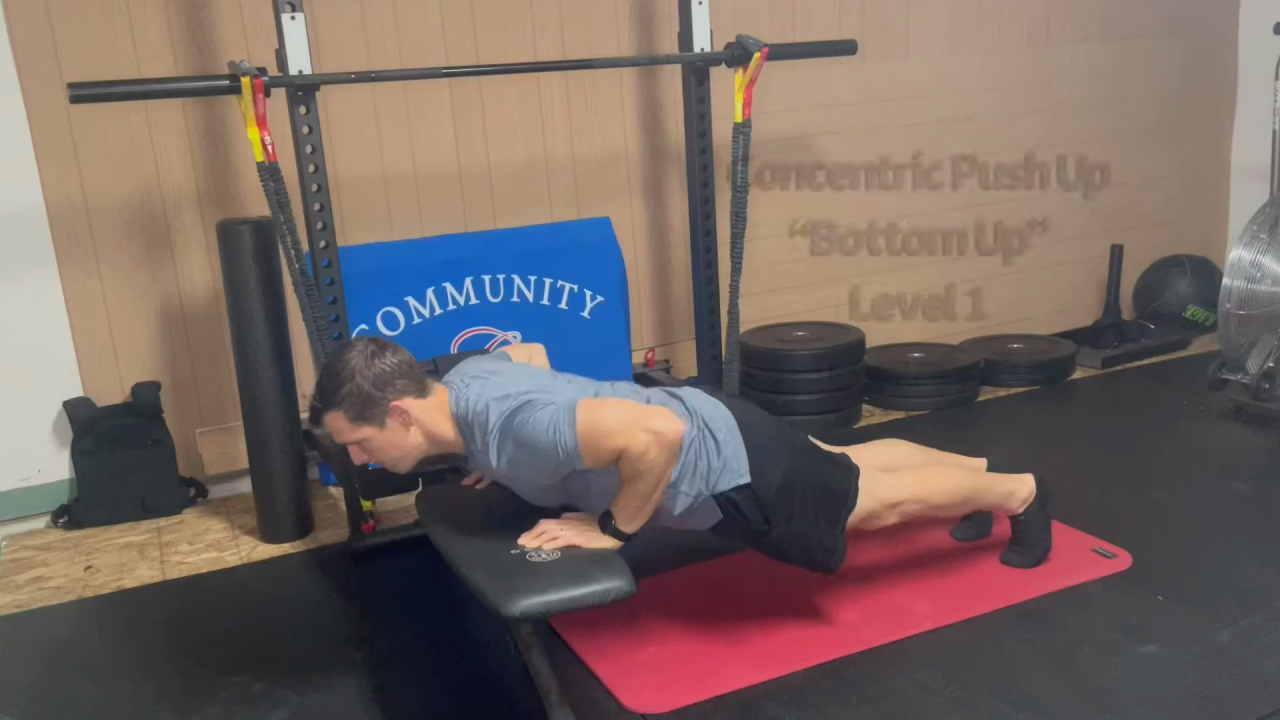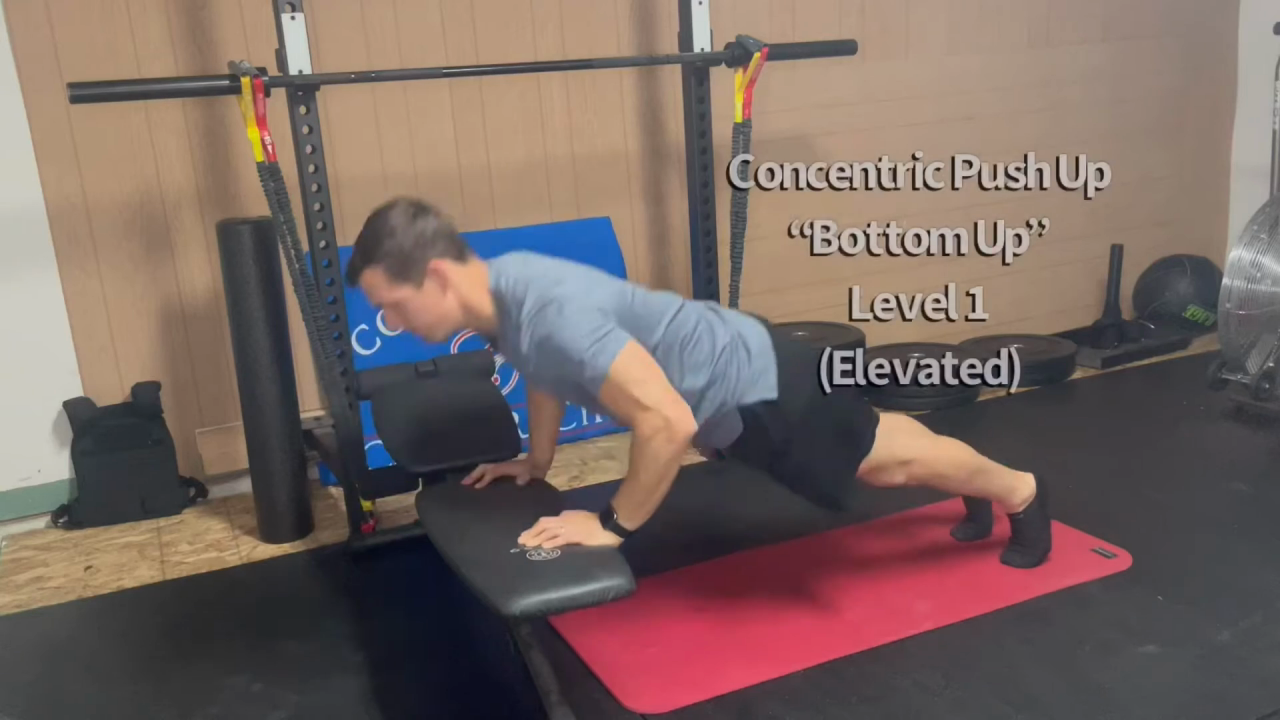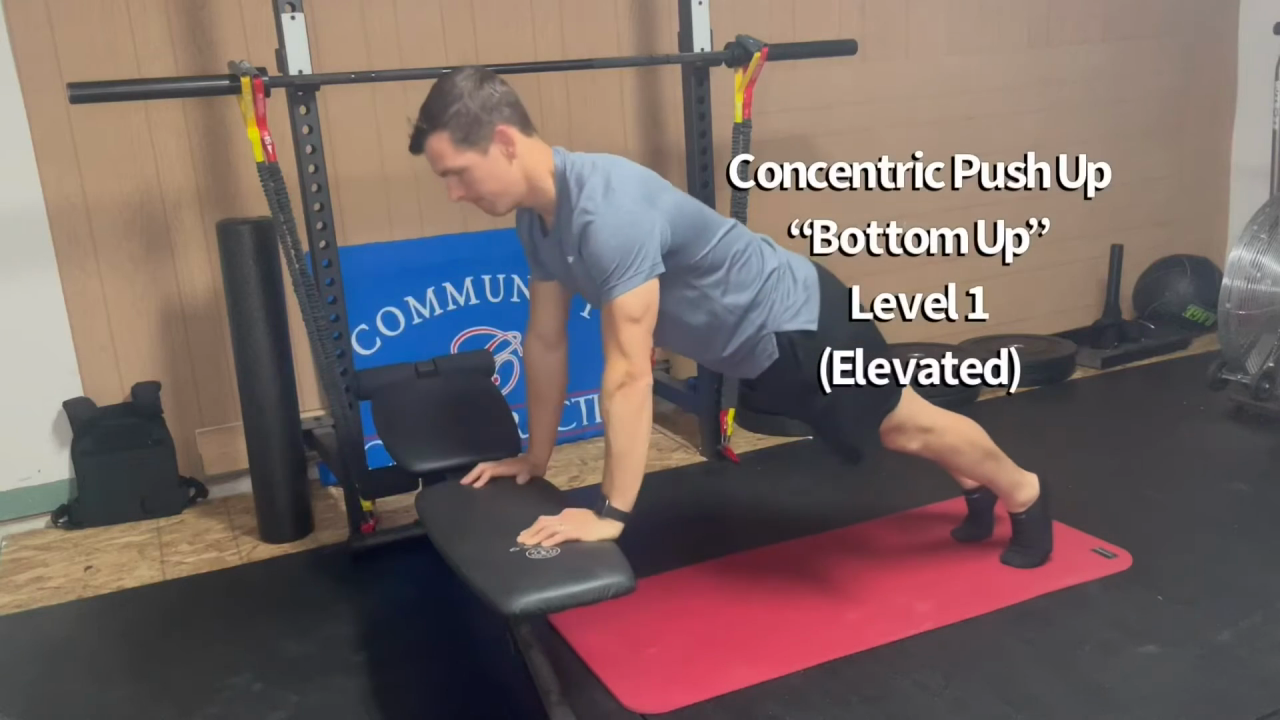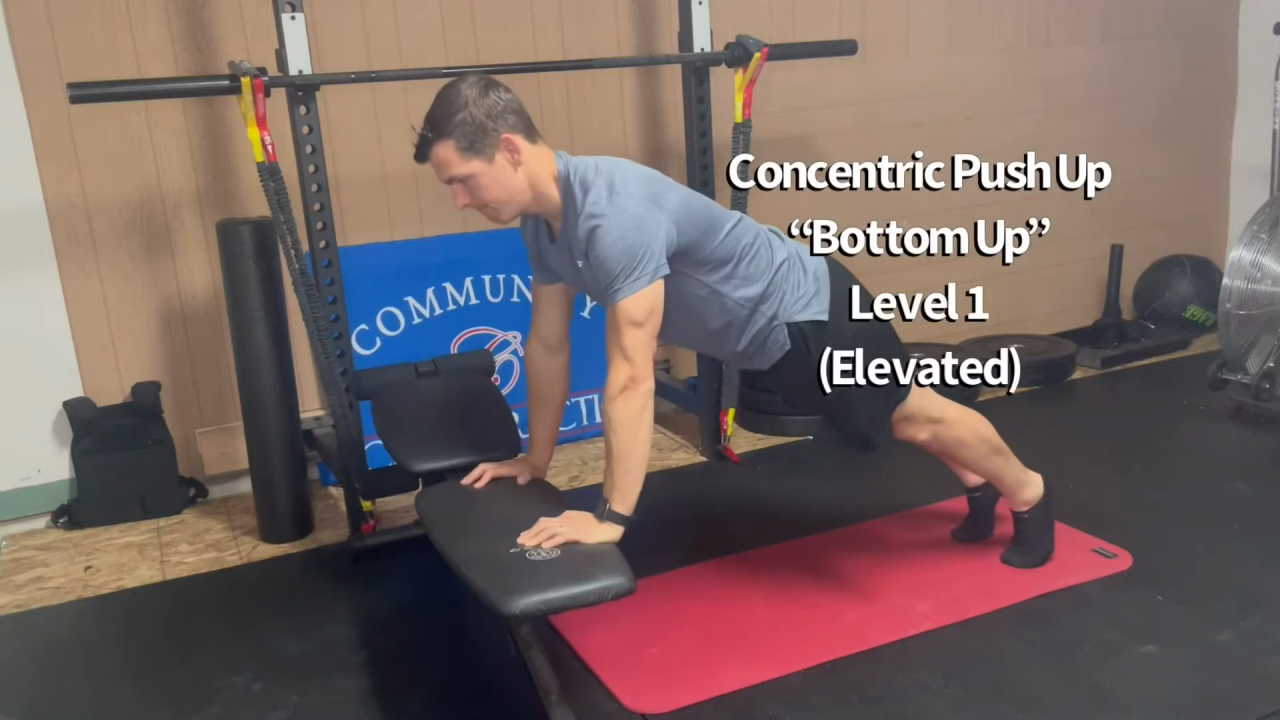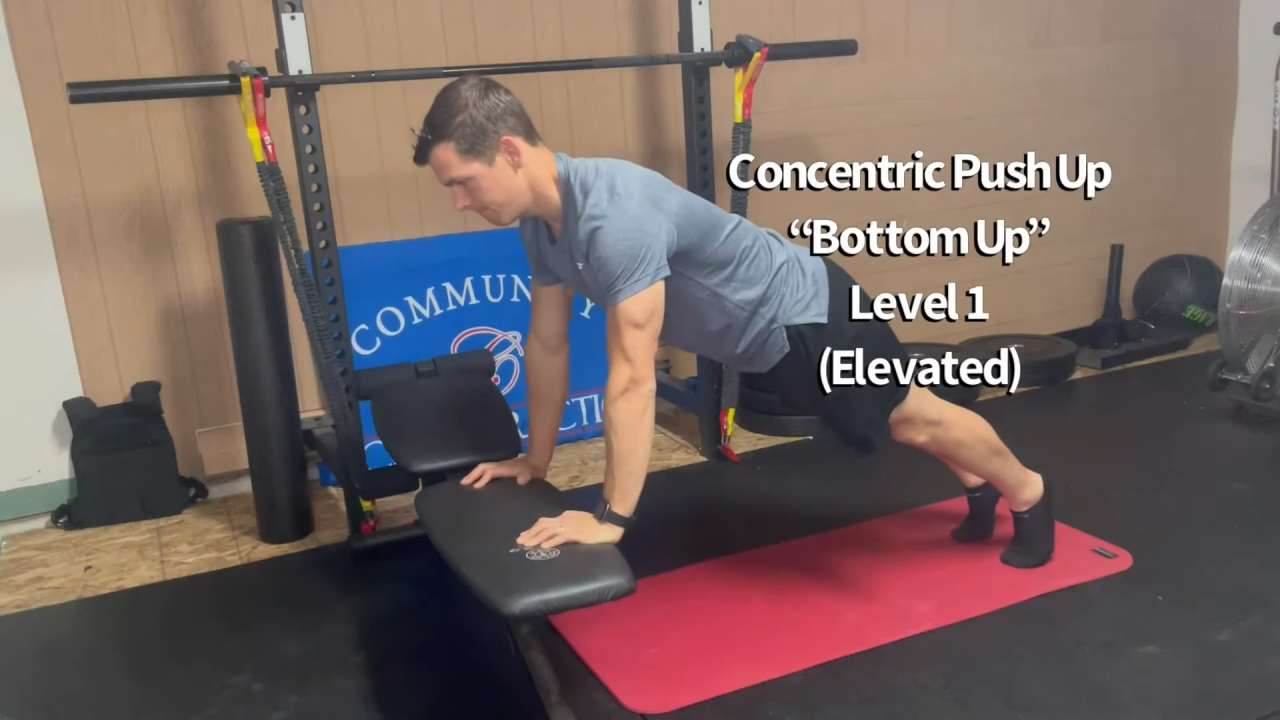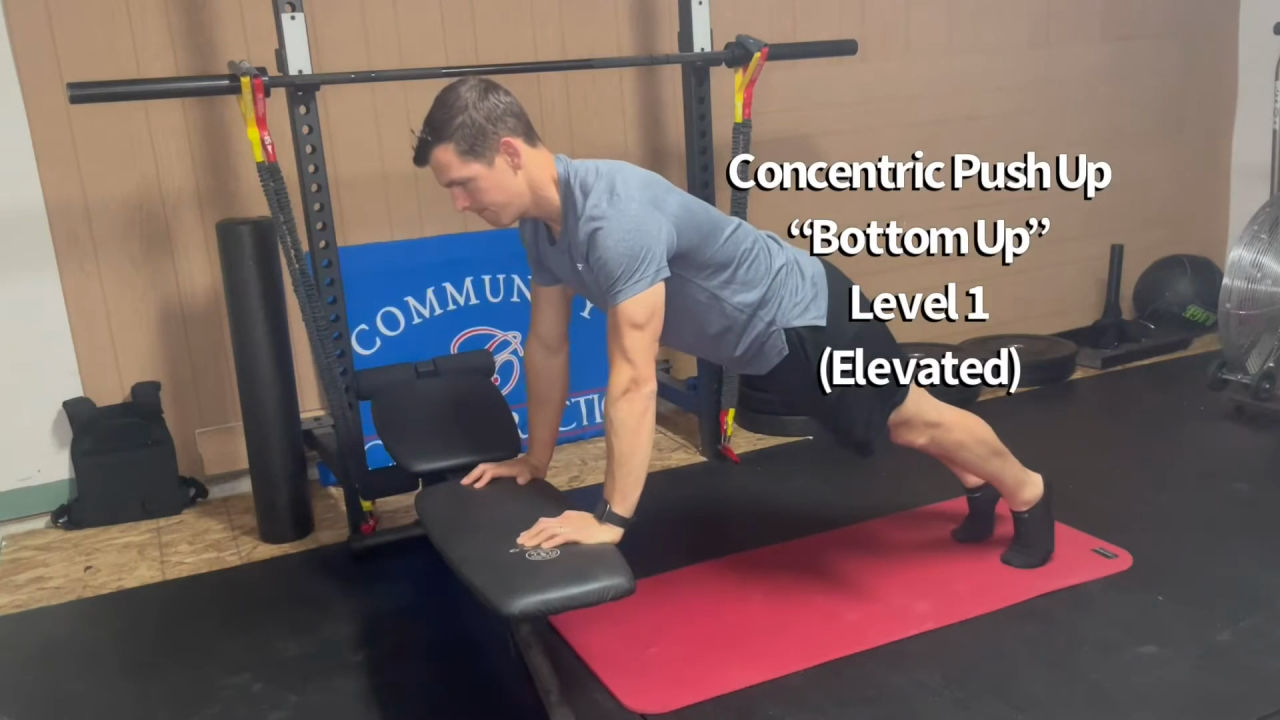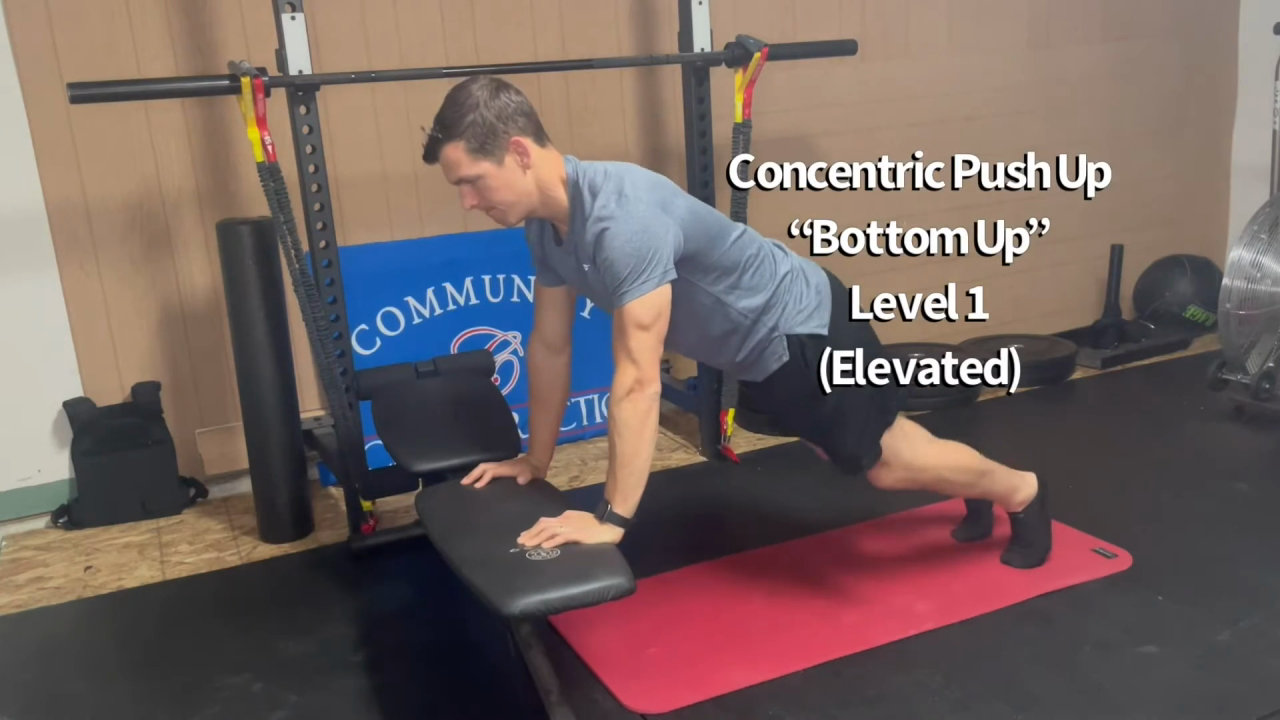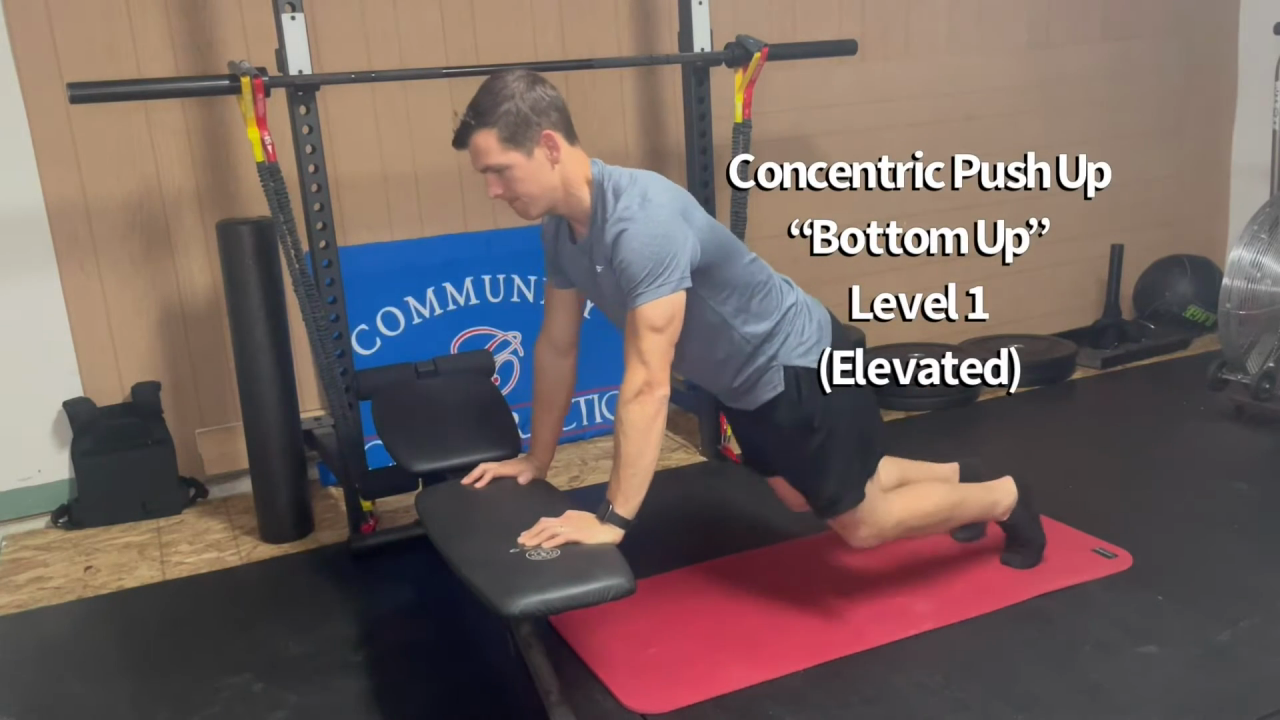
dt=0.3s
person 1, frame 1
left shoulder: (507, 430)
right shoulder: (464, 381)
left elbow: (657, 432)
right elbow: (531, 351)
left wrist: (609, 527)
left hip: (728, 469)
right hip: (707, 424)
left knee: (880, 502)
right knee: (851, 466)
left ankle: (1017, 491)
right ankle: (976, 468)
person 1, frame 2
left shoulder: (551, 317)
right shoulder: (498, 295)
left elbow: (672, 424)
left wrist: (612, 524)
right wrist: (533, 463)
left hip: (756, 386)
right hip: (730, 375)
left knee: (889, 460)
right knee: (874, 444)
left ankle: (1018, 493)
right ankle: (978, 491)
person 1, frame 3
left shoulder: (606, 213)
right shoulder: (541, 209)
left elbow: (629, 375)
right elbow: (546, 341)
left wrist: (611, 513)
right wrist: (534, 458)
left hip: (792, 318)
right hip: (758, 334)
left knee: (908, 426)
right knee: (894, 421)
left ankle: (1024, 495)
right ankle: (977, 492)
person 1, frame 4
left shoulder: (614, 215)
right shoulder: (543, 216)
left elbow: (631, 378)
right elbow: (548, 344)
left wrist: (611, 518)
right wrist: (536, 459)
left hip: (804, 310)
right hip: (764, 331)
left knee: (915, 415)
right knee: (899, 415)
left ankle: (1027, 494)
right ankle: (979, 486)
person 1, frame 5
left shoulder: (615, 217)
right shoulder: (543, 218)
left elbow: (632, 380)
right elbow: (547, 345)
left wrist: (612, 518)
right wrist: (535, 459)
left hip: (802, 313)
right hip: (763, 334)
left knee: (914, 418)
right knee: (899, 415)
left ankle: (1026, 494)
right ankle: (978, 486)
person 1, frame 6
left shoulder: (615, 219)
right shoulder: (542, 219)
left elbow: (634, 381)
right elbow: (547, 345)
left wrist: (611, 518)
right wrist: (535, 459)
left hip: (802, 316)
right hip: (764, 335)
left knee: (913, 421)
right knee: (885, 419)
left ankle: (1027, 493)
right ankle: (979, 486)
person 1, frame 7
left shoulder: (623, 219)
right shoulder: (548, 220)
left elbow: (637, 382)
right elbow: (549, 346)
left wrist: (613, 518)
right wrist: (535, 460)
left hip: (799, 326)
right hip: (761, 346)
left knee: (888, 463)
right knee: (846, 450)
left ankle: (1019, 493)
right ankle: (975, 488)
person 1, frame 8
left shoulder: (643, 222)
right shoulder: (562, 224)
left elbow: (647, 386)
right elbow: (556, 346)
left wrist: (612, 519)
right wrist: (534, 458)
left hip: (795, 364)
right hip: (745, 380)
left knee: (859, 522)
right knee: (808, 496)
left ankle: (1002, 497)
right ankle: (954, 477)
